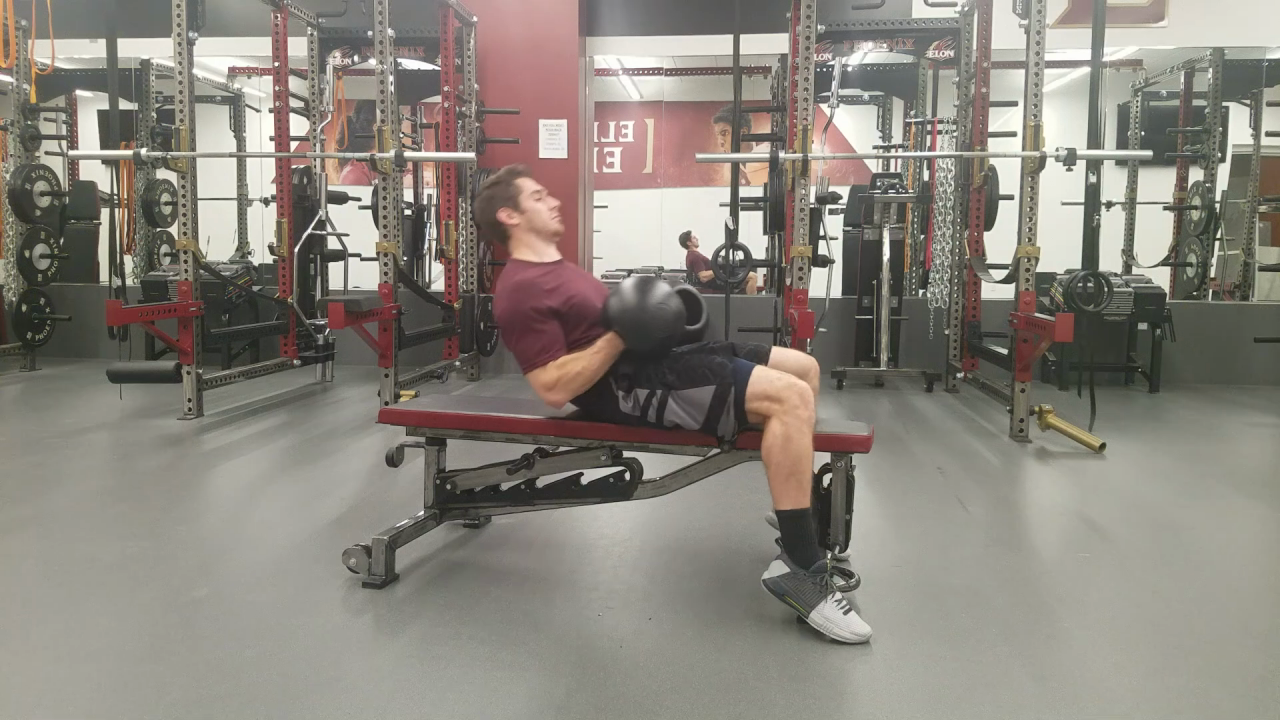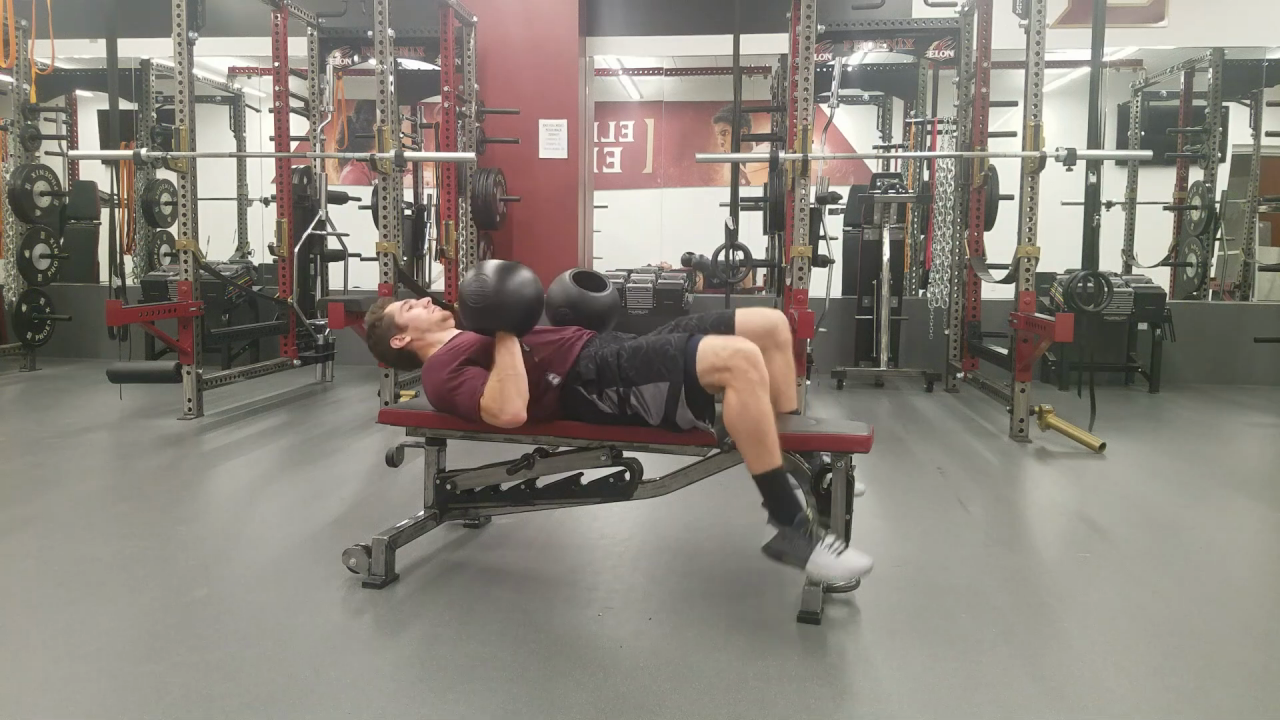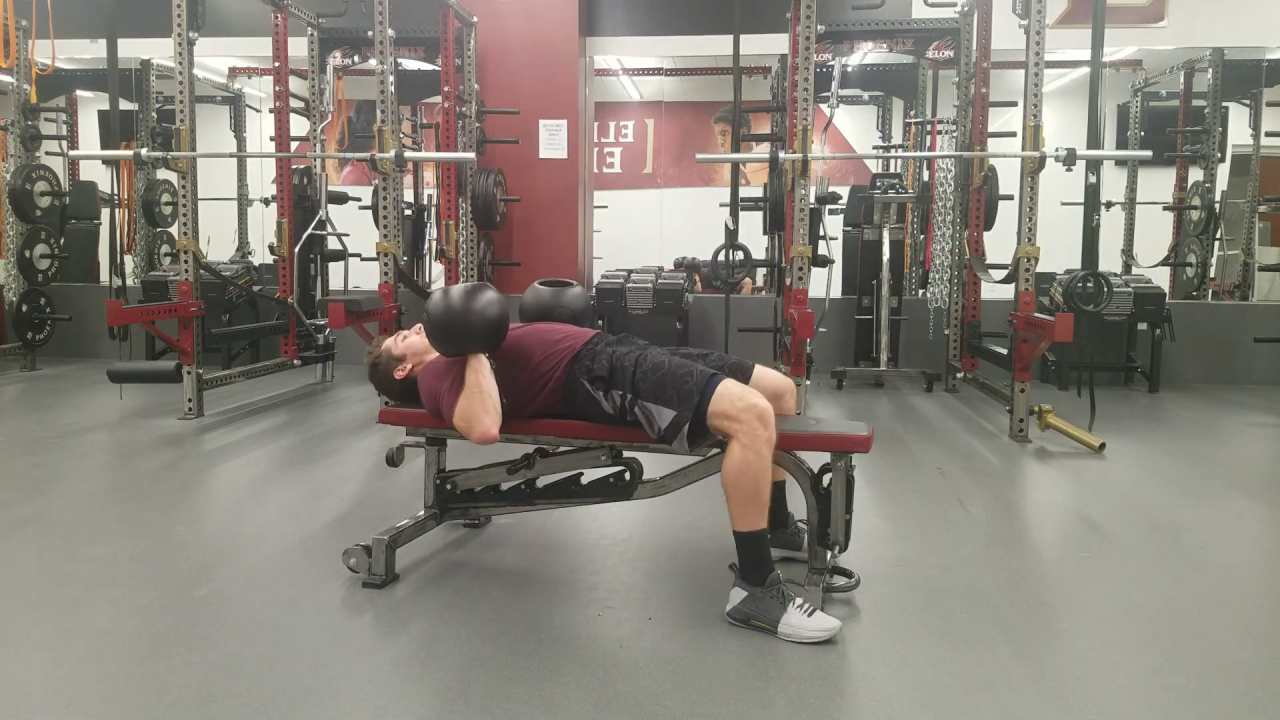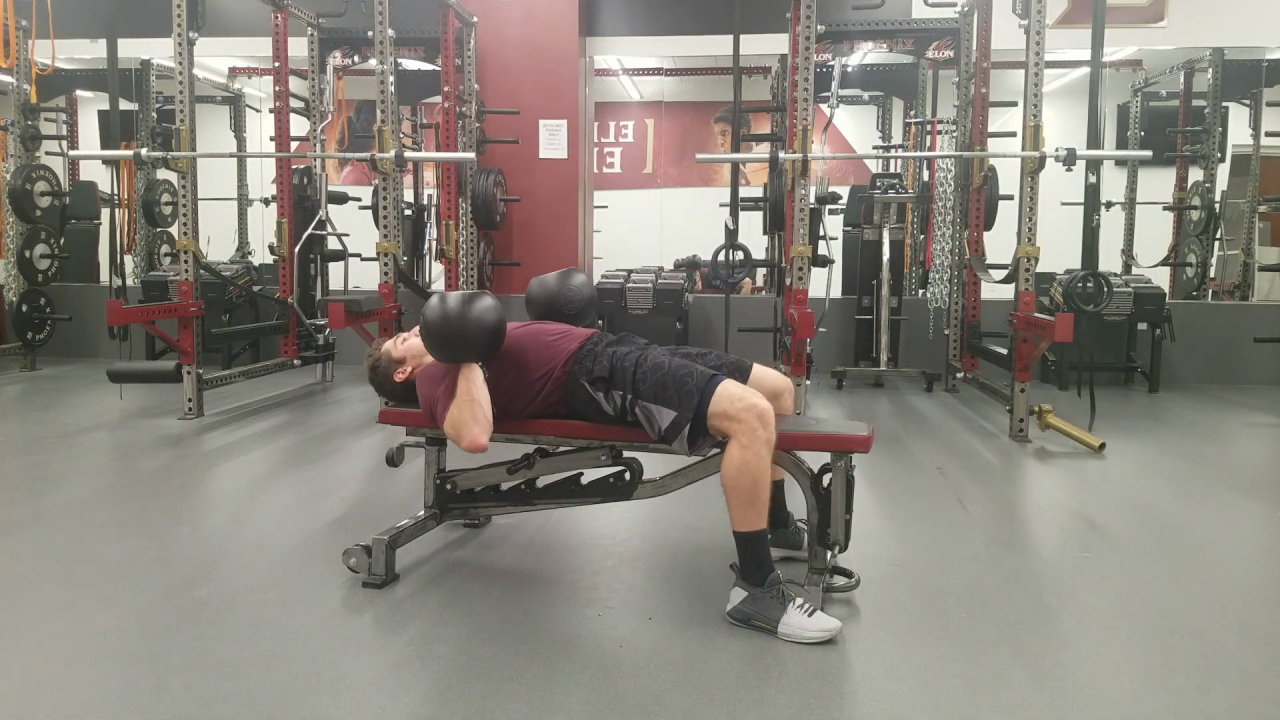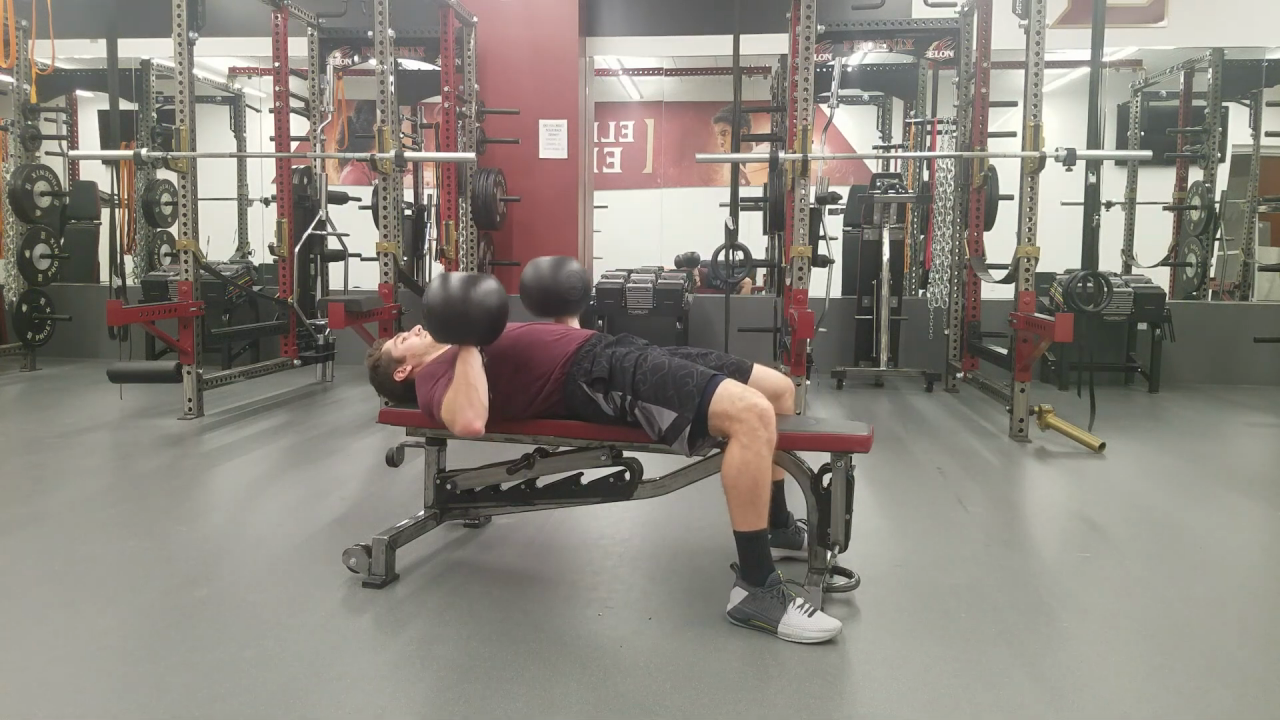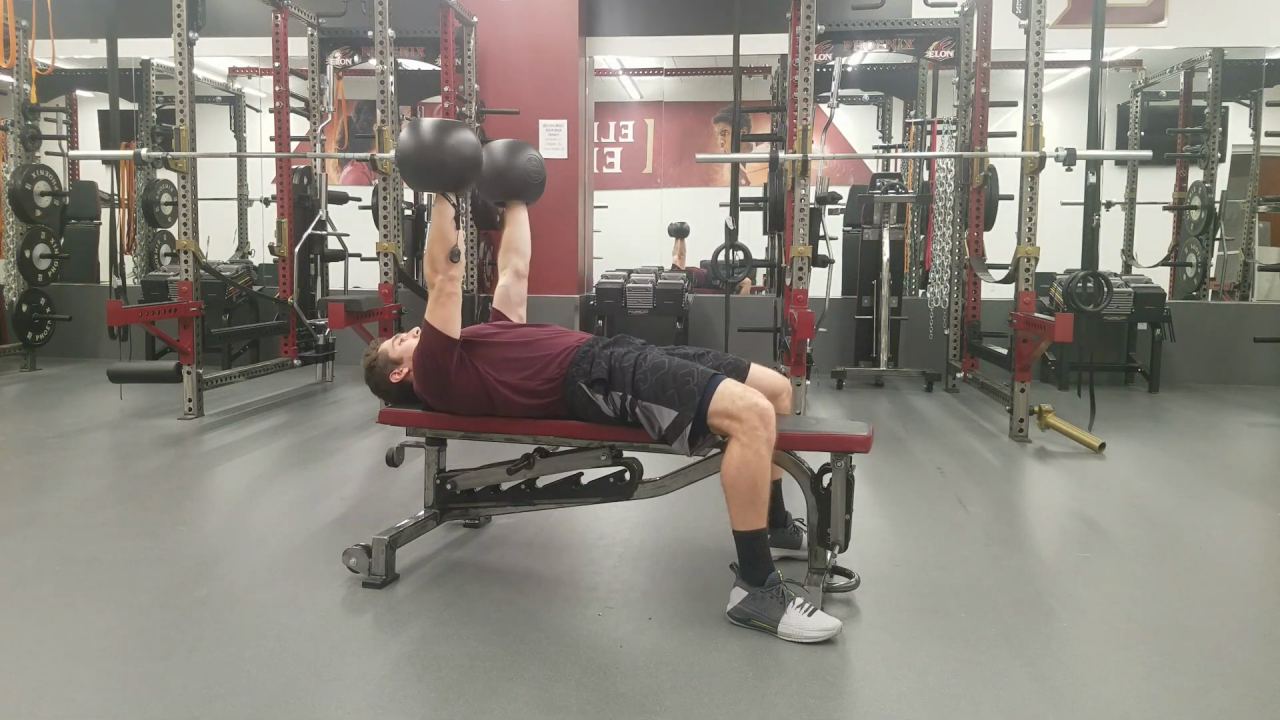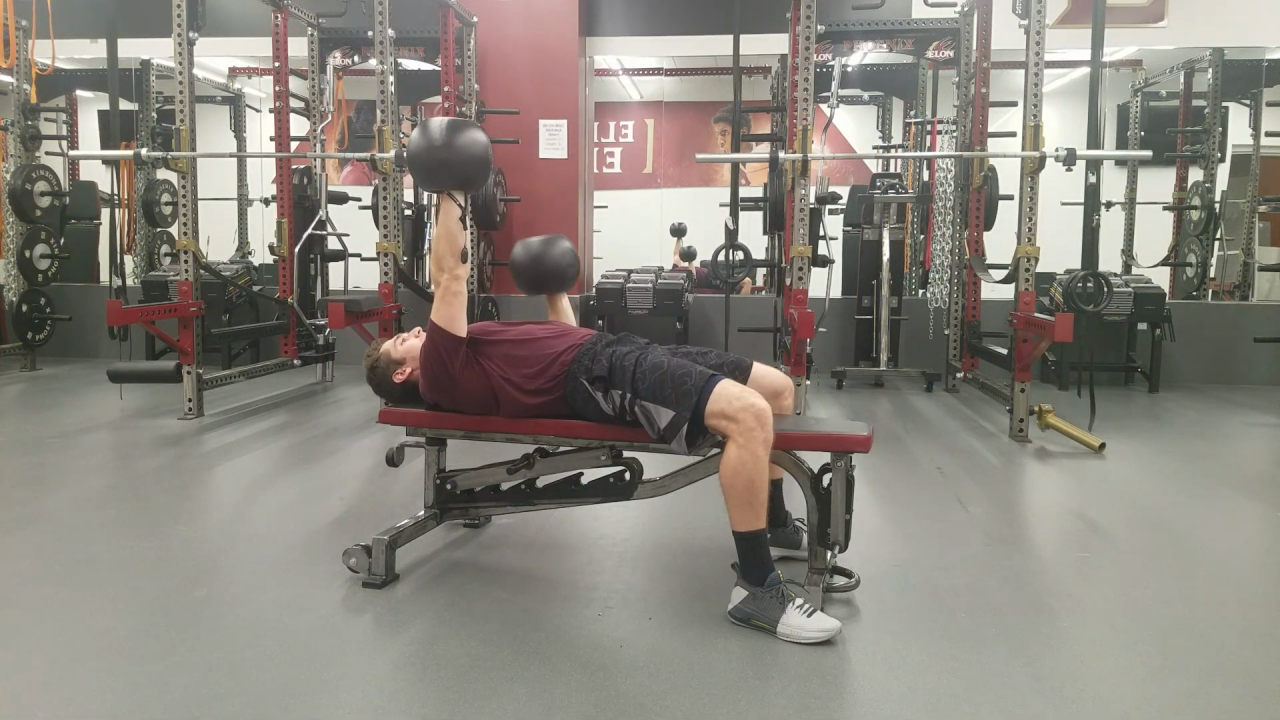
dt=0.7s
person 1, frame 1
left shoulder: (552, 267)
right shoulder: (520, 292)
right elbow: (555, 389)
right wrist: (621, 334)
left hip: (653, 354)
right hip: (631, 386)
left knee: (803, 370)
right knee: (789, 398)
left ankle: (794, 510)
right ankle: (800, 567)
person 1, frame 2
left shoulder: (468, 343)
right shoulder: (444, 373)
right elbow: (512, 411)
right wrist: (505, 334)
left hip: (613, 349)
right hip: (597, 383)
left knee: (769, 324)
right knee: (741, 358)
right ankle: (790, 528)
person 1, frame 3
left shoulder: (461, 354)
right shoulder: (437, 376)
right elbow: (484, 428)
right wrist: (473, 348)
right hip: (600, 377)
left knee: (780, 390)
right knee: (752, 415)
left ankle: (778, 526)
right ankle: (756, 588)
person 1, frame 4
right shoulder: (437, 377)
right elbow: (474, 437)
left wrist: (543, 318)
right hip: (597, 377)
left knee: (777, 390)
right knee: (751, 416)
left ankle: (779, 527)
right ankle: (756, 589)
person 1, frame 5
left shoulder: (462, 358)
right shoulder: (435, 375)
right elbow: (469, 422)
right wrist: (465, 342)
right hip: (600, 378)
left knee: (778, 389)
right knee: (751, 415)
left ankle: (778, 526)
right ankle: (757, 589)
person 1, frame 6
left shoulder: (474, 347)
right shoulder: (437, 375)
left elbow: (513, 274)
right elbow: (445, 281)
left wrist: (515, 201)
right wrist: (440, 195)
right hip: (594, 380)
left knee: (775, 390)
right knee: (751, 415)
left ankle: (776, 526)
right ankle: (756, 589)
person 1, frame 7
left shoulder: (471, 353)
right shoulder: (440, 374)
left elbow: (564, 330)
right elbow: (450, 278)
right wrist: (449, 194)
right hip: (598, 377)
left knee: (777, 389)
right knee: (749, 414)
left ankle: (776, 525)
right ankle: (757, 588)
